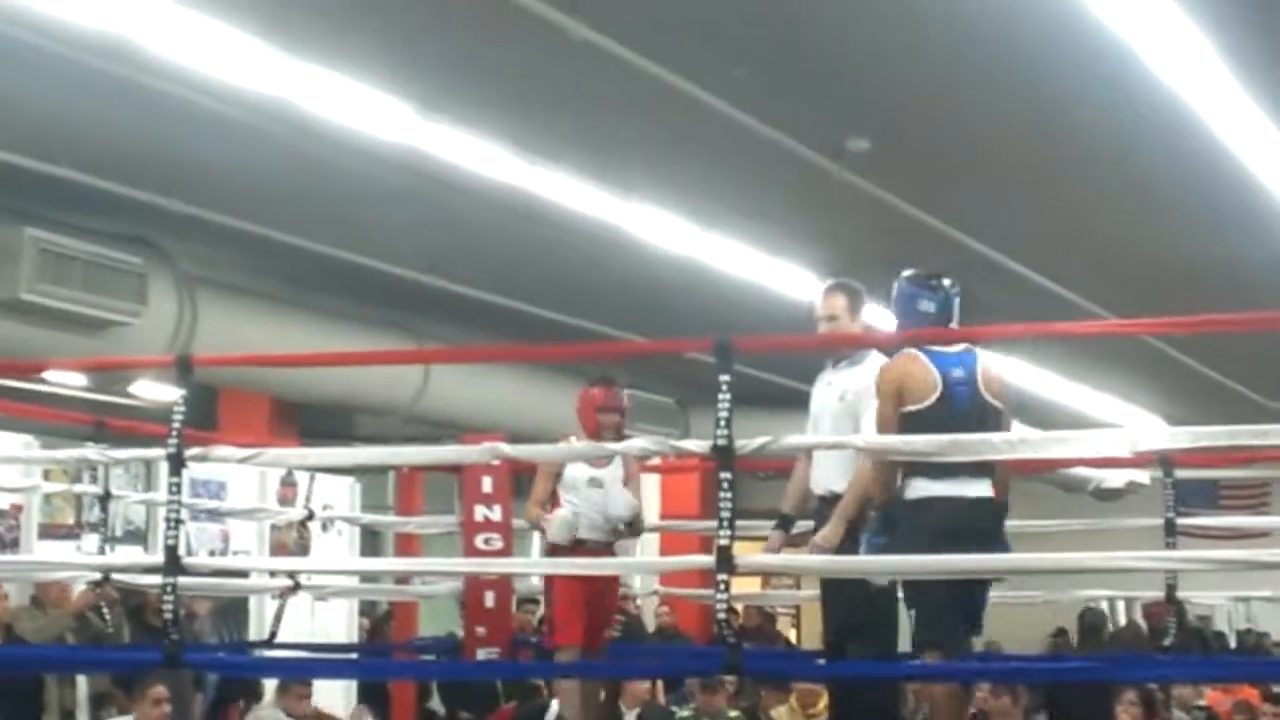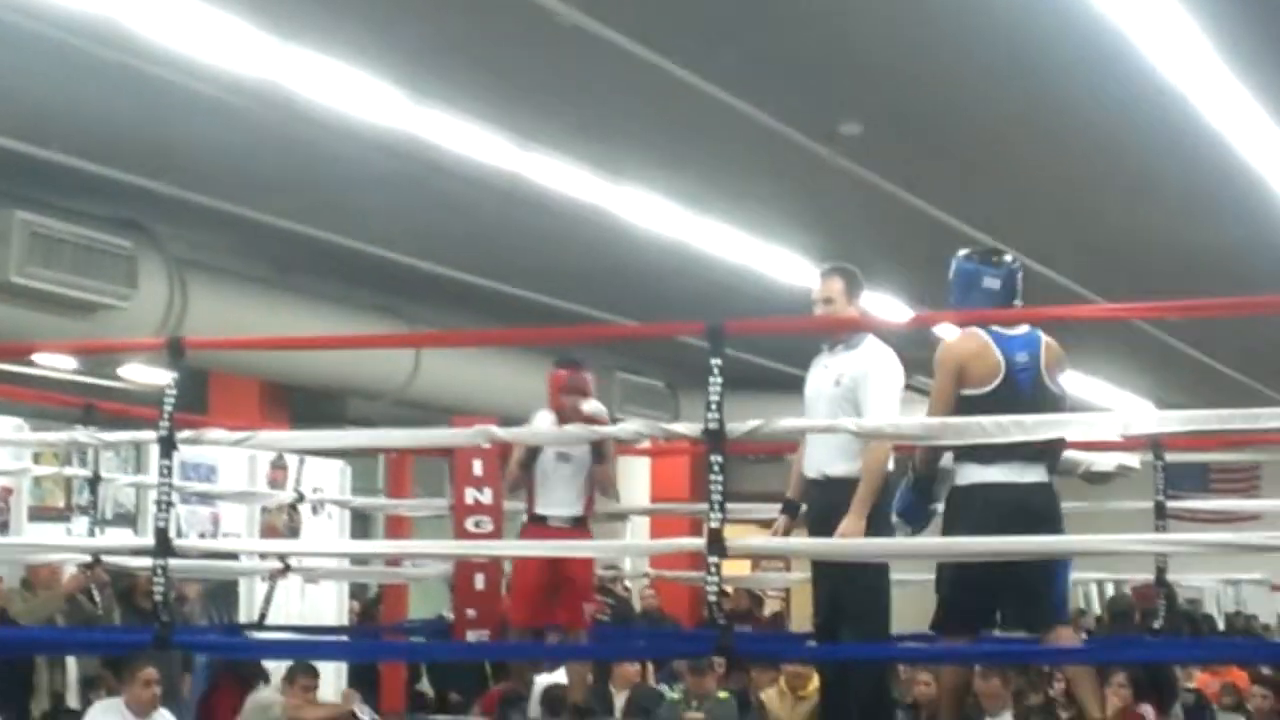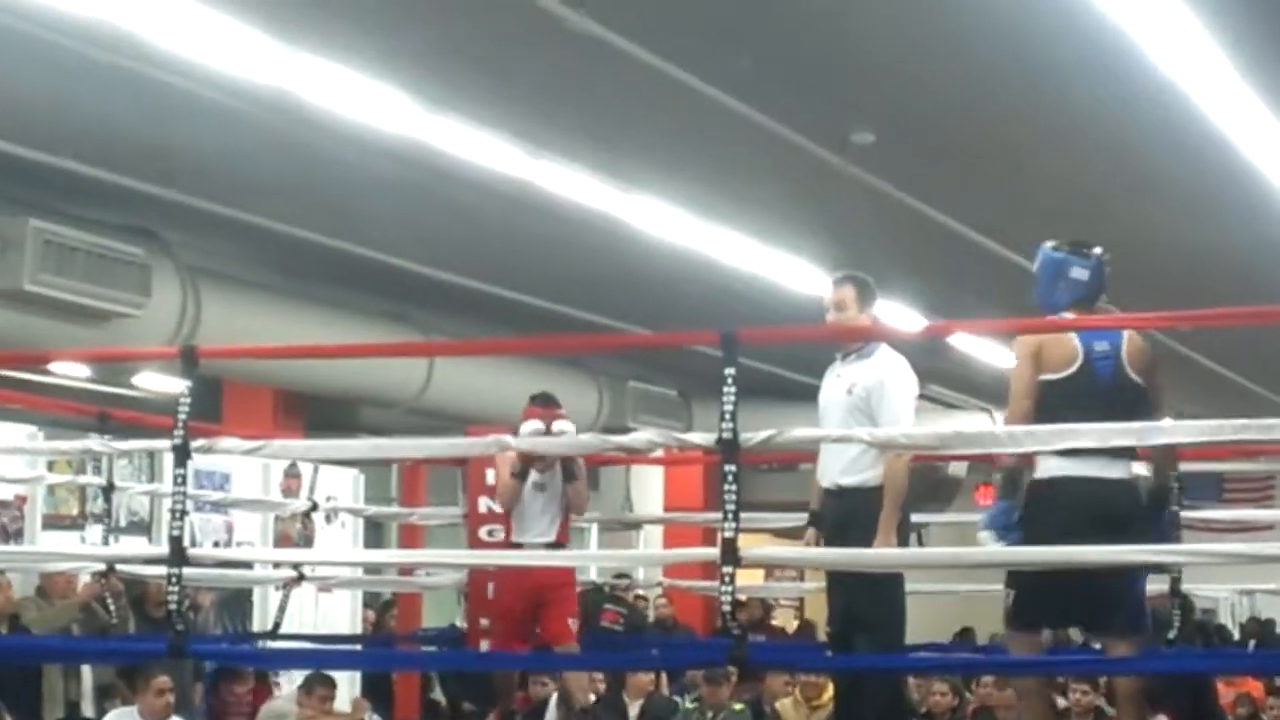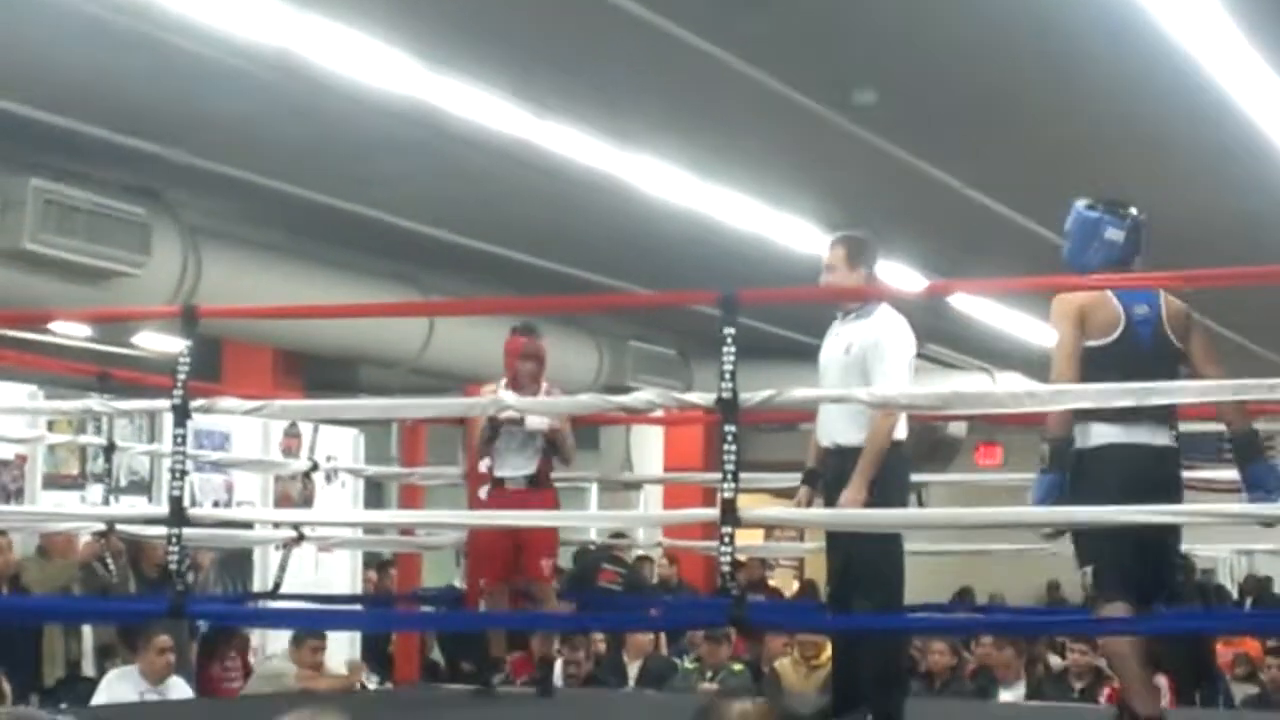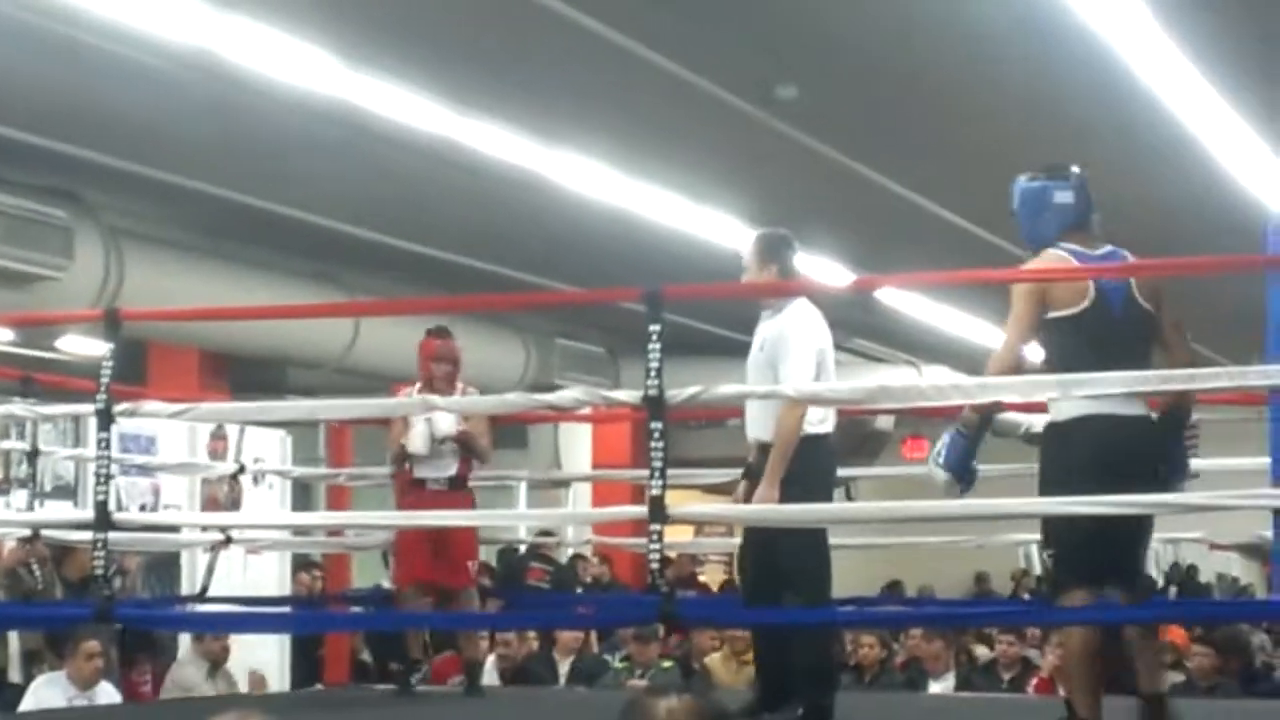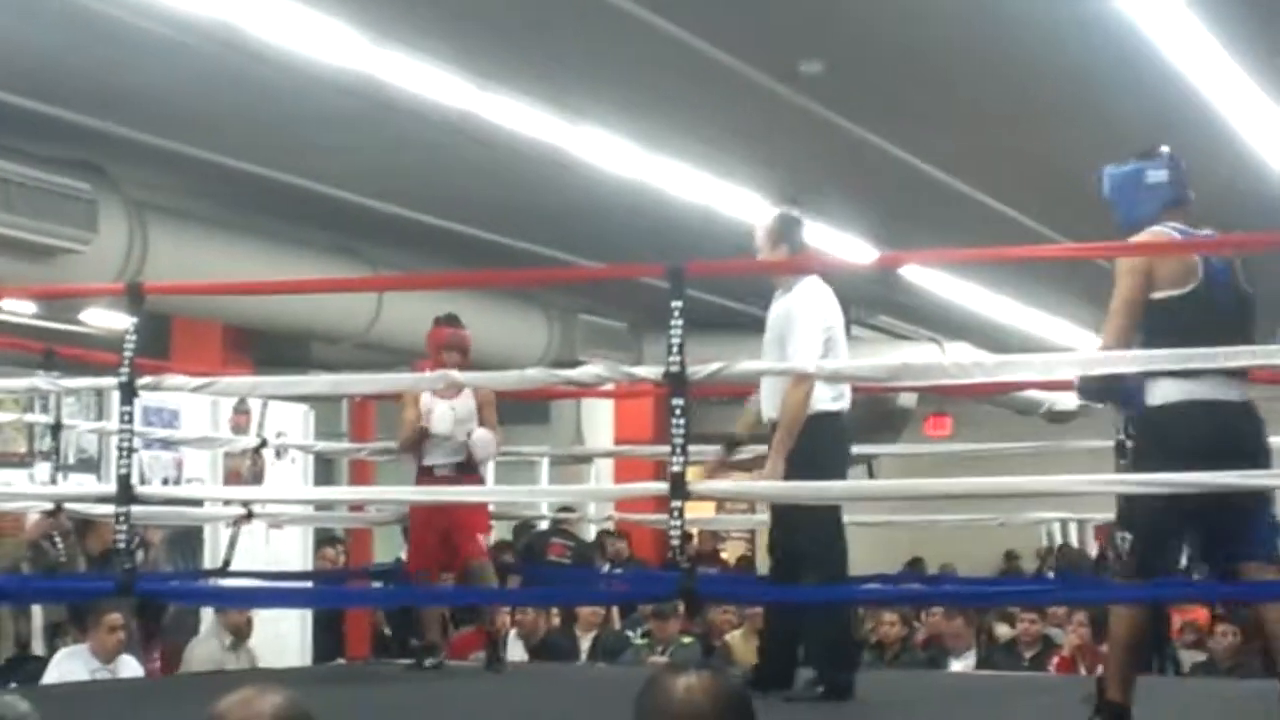
dt=0.3s
person 1, frame 1
left shoulder: (897, 370)
right shoulder: (987, 369)
left elbow: (886, 459)
right elbow: (1001, 456)
left wrist: (878, 524)
right wrist: (997, 523)
left hip: (926, 512)
right hip: (979, 511)
left knee: (935, 644)
right knee: (957, 636)
person 1, frame 2
left shoulder: (958, 348)
right shoulder: (1051, 350)
right elbow: (1057, 436)
left wrist: (916, 489)
left hip: (979, 498)
right hip: (1037, 497)
left knee: (958, 630)
right knee: (1056, 625)
person 1, frame 3
left shoulder: (1036, 338)
right shoulder: (1136, 345)
left elbow: (1017, 422)
right wrist: (1162, 502)
left hip: (1057, 492)
right hip: (1119, 495)
left knee: (1024, 625)
right knee: (1120, 636)
person 1, frame 4
left shoulder: (1074, 300)
right shoulder: (1174, 309)
left elbow: (1063, 387)
right elbow: (1220, 388)
left wrist: (1052, 469)
left hip: (1102, 460)
right hip: (1161, 461)
left knee: (1114, 601)
right knee: (1147, 600)
person 1, frame 5
left shoulder: (1043, 271)
right shoulder: (1139, 272)
left elbow: (1009, 359)
right elbow: (1181, 358)
left wrist: (965, 433)
right wrist: (1173, 435)
left hip: (1078, 435)
right hip: (1139, 435)
left knee: (1076, 588)
right knee: (1126, 578)
person 1, frame 6
left shoulder: (1143, 249)
right shoulder: (1227, 255)
left elbow: (1115, 345)
left wrist: (1094, 382)
left hip: (1173, 423)
left knee: (1136, 572)
person 2, frame 1
left shoulder: (875, 372)
right shoulder: (824, 380)
right elbow: (809, 456)
left wrist: (842, 520)
right wrist: (784, 522)
left hip: (865, 513)
right hip: (831, 509)
left knee: (869, 629)
right knee: (837, 631)
person 2, frame 2
left shoulder: (875, 359)
right shoulder: (820, 363)
left elbow: (880, 442)
left wrist: (858, 513)
right wrist: (790, 507)
left hip: (859, 497)
right hip: (823, 497)
left knee: (863, 617)
right knee: (828, 616)
person 2, frame 3
left shoulder: (888, 368)
right shoulder: (833, 373)
left elbow: (898, 453)
left wrist: (889, 530)
right wrist: (816, 517)
left hip: (871, 506)
right hip: (838, 508)
left knee: (877, 628)
right knee: (843, 627)
person 2, frame 4
left shoulder: (886, 327)
right shoulder: (836, 330)
left elbow: (887, 412)
left wrist: (859, 484)
right wrist: (811, 476)
left hip: (875, 467)
right hip: (838, 465)
left knee: (875, 587)
right knee: (842, 588)
person 2, frame 5
left shoulder: (798, 321)
right shoulder: (771, 323)
left elbow: (796, 405)
left wrist: (771, 481)
right wrist: (750, 472)
left hip: (801, 461)
right hip: (775, 462)
left knee: (803, 580)
right knee: (758, 574)
person 2, frame 6
left shoulder: (807, 299)
right shoulder: (789, 300)
left elbow: (802, 383)
right elbow: (772, 387)
left wrist: (777, 456)
right wrist: (732, 444)
left hip: (814, 436)
right hip: (796, 437)
left knee: (819, 555)
right knee: (786, 555)
left ankle: (834, 675)
right ankle: (775, 667)
person 3, frame 1
left shoulder: (626, 463)
left elbow: (634, 529)
right elbow: (533, 506)
left wrist: (631, 518)
right wrist: (546, 523)
left hip: (605, 559)
right hip: (566, 556)
left knee: (595, 648)
right knee: (568, 648)
person 3, frame 2
left shoulder: (596, 435)
right shoulder: (534, 429)
left elbow: (608, 490)
right elbow: (511, 483)
left wrist: (599, 442)
right wrist: (529, 450)
left hip: (577, 536)
right hip: (537, 533)
left knee: (577, 628)
right knee: (521, 623)
left ankle: (579, 709)
person 3, frame 3
left shoulder: (570, 460)
right shoulder: (509, 457)
left elbow: (580, 505)
right elbow: (505, 502)
left wrist: (569, 462)
right wrist: (525, 461)
left hip: (556, 562)
right hip: (516, 561)
left knee: (567, 643)
right knee: (506, 645)
right ankle: (503, 714)
person 3, frame 4
left shoulder: (553, 397)
right shoulder: (491, 395)
left elbow: (568, 457)
right elbow: (478, 451)
left wrist: (554, 434)
right wrist: (494, 424)
left hip: (538, 496)
right hip: (500, 496)
left knee: (542, 583)
right knee: (494, 583)
left ankle: (545, 663)
right ankle: (496, 662)
person 3, frame 5
left shoulder: (469, 398)
right shoulder: (407, 399)
left elbow: (485, 453)
right elbow: (394, 457)
left wrist: (464, 437)
right wrist: (405, 447)
left hip: (457, 498)
right hip: (417, 498)
left knee: (463, 585)
right knee: (411, 583)
left ankle: (472, 668)
right ankle: (416, 660)
person 3, frame 6
left shoulder: (479, 388)
right shoulder: (416, 388)
left elbow: (494, 436)
right elbow: (404, 443)
left wrist: (485, 443)
right wrist: (423, 429)
left hip: (466, 484)
right hip: (428, 485)
left knee: (480, 563)
right knee: (425, 571)
left ankle: (493, 641)
right ankle: (433, 647)
